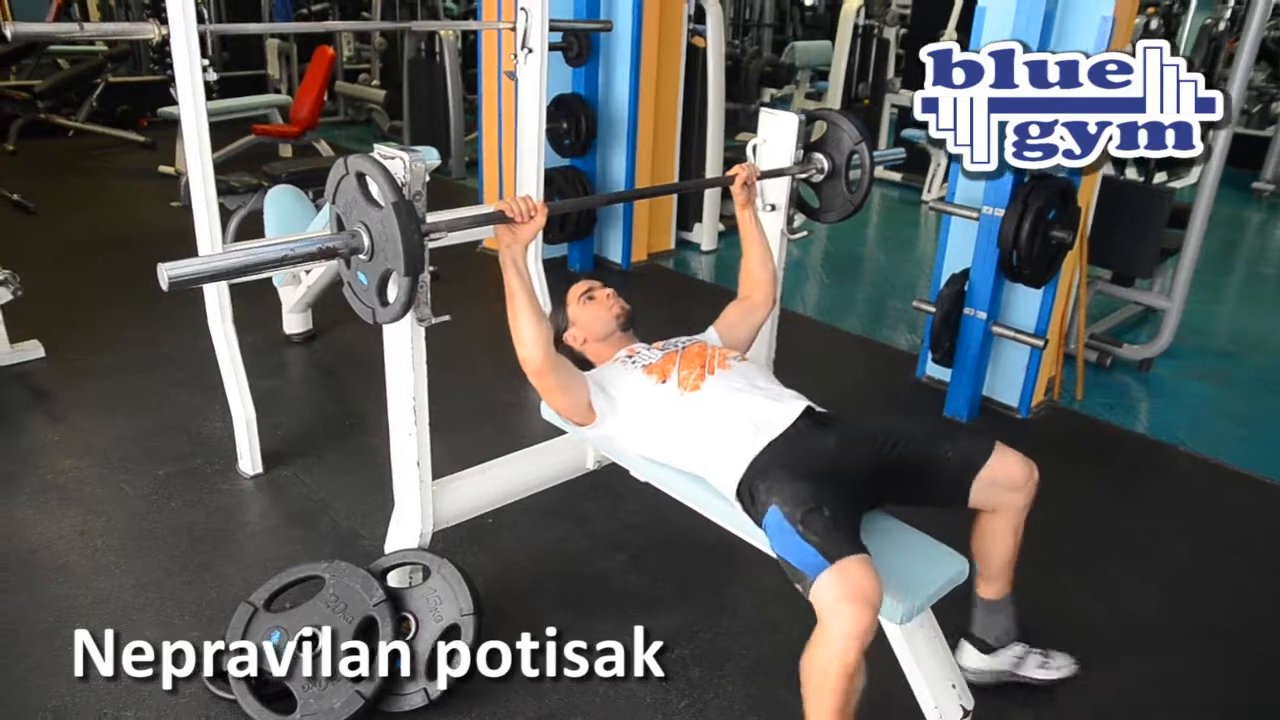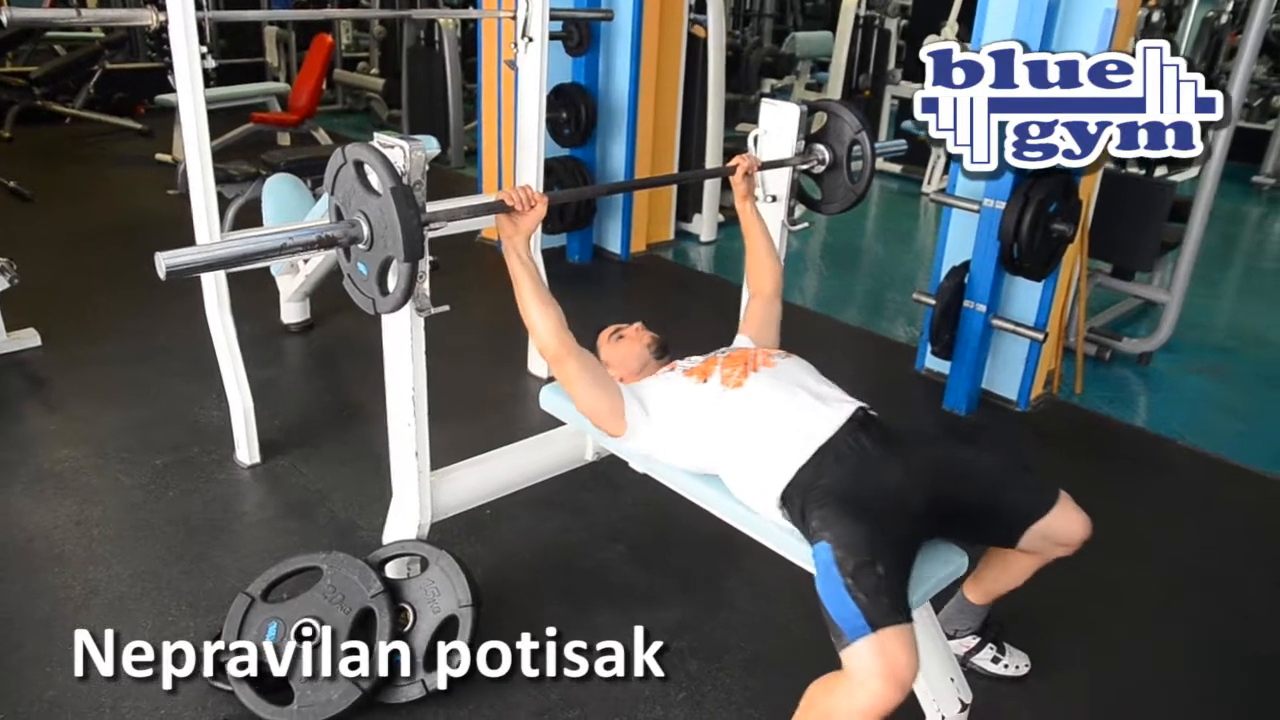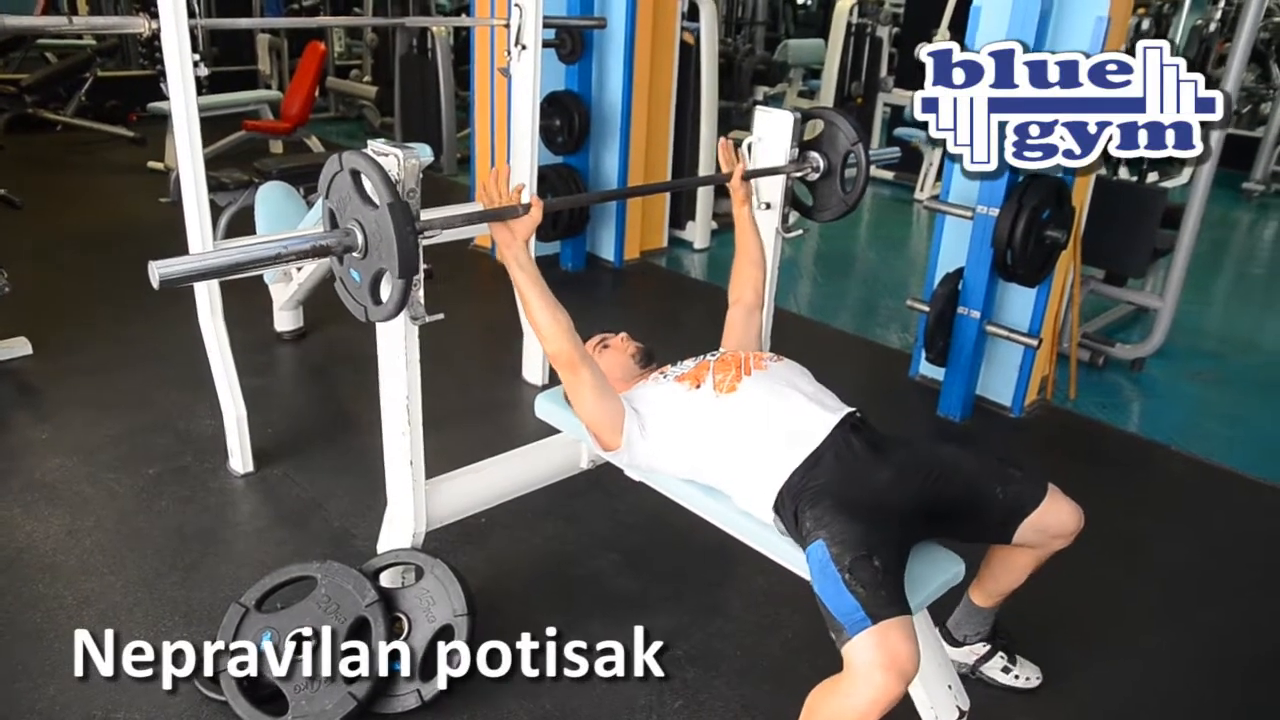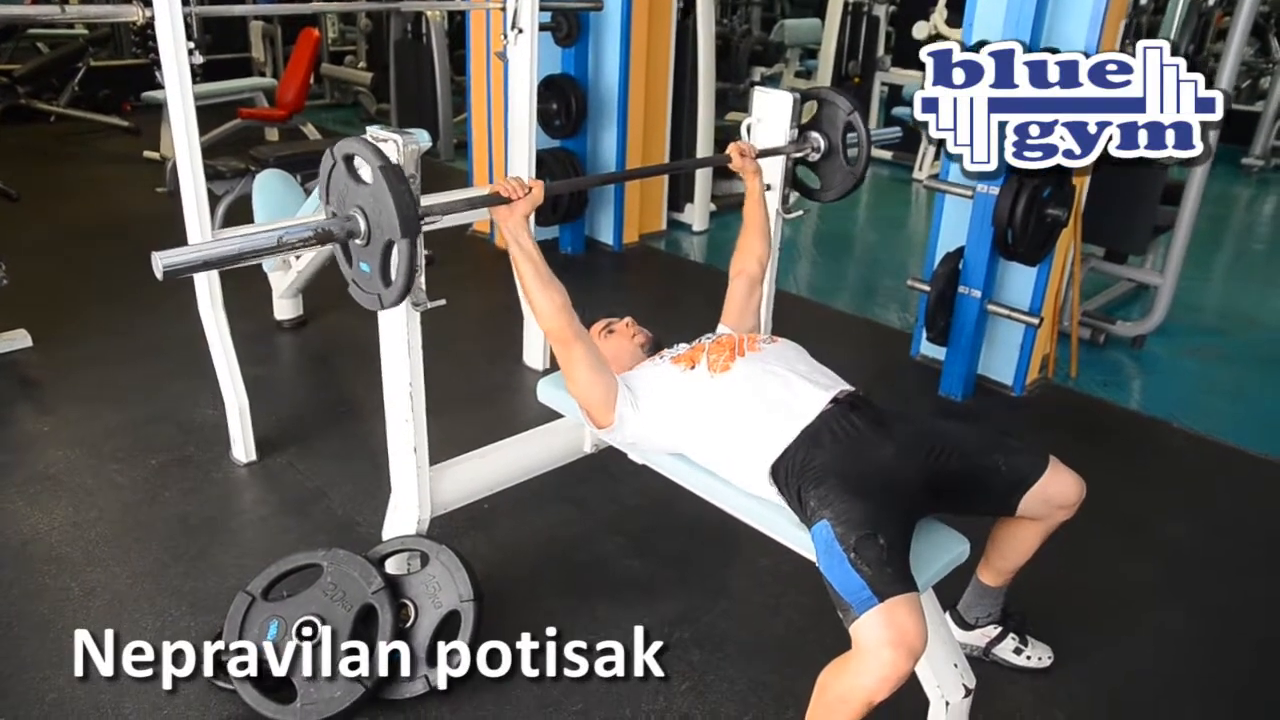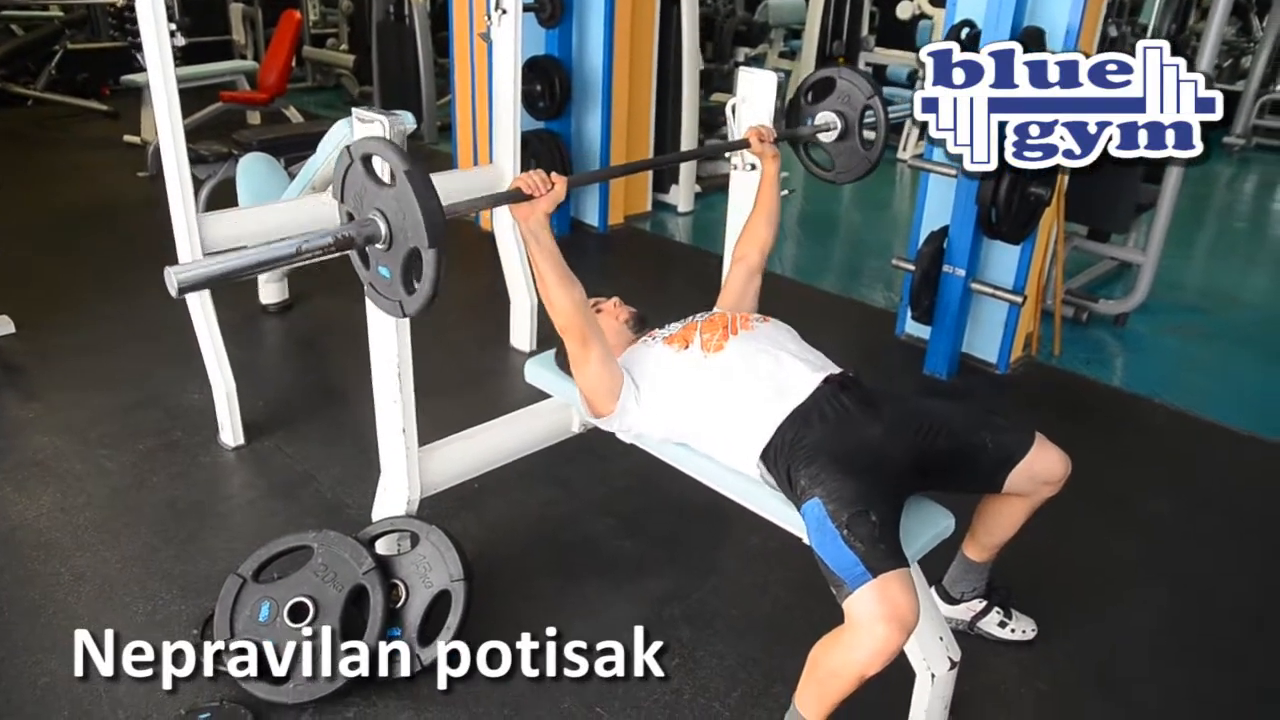
dt=1s
person 1, frame 1
left shoulder: (695, 344)
right shoulder: (600, 397)
left elbow: (759, 296)
right elbow: (539, 363)
left wrist: (745, 207)
right wrist: (511, 251)
left hip: (825, 431)
right hip: (776, 471)
left knee: (1015, 477)
right knee: (853, 606)
left ankle: (989, 643)
person 1, frame 2
left shoulder: (732, 358)
right shoulder: (637, 409)
left elbow: (767, 290)
right elbow: (560, 351)
left wrist: (744, 200)
right wrist: (516, 242)
left hip: (883, 445)
right hip: (823, 483)
left knee: (1066, 528)
left ankle: (958, 626)
person 1, frame 3
left shoulder: (714, 363)
right shoulder: (629, 421)
left elbow: (747, 298)
right elbow: (565, 358)
left wrist: (740, 202)
right wrist: (513, 249)
left hip: (872, 447)
right hip: (814, 488)
left knee: (1058, 520)
right knee: (884, 671)
left ankle: (967, 635)
person 1, frame 4
left shoulder: (717, 344)
right shoulder: (626, 401)
left elbow: (749, 271)
right elbow: (563, 332)
left wrist: (752, 180)
right wrist: (515, 228)
left hip: (874, 423)
right hip: (813, 462)
left knee: (1061, 493)
right knee: (892, 650)
left ankle: (976, 620)
person 1, frame 5
left shoulder: (707, 325)
right shoulder: (621, 390)
left elbow: (750, 259)
right elbow: (573, 332)
left wrist: (769, 165)
right wrist: (533, 224)
left hip: (861, 403)
right hip: (803, 442)
left knee: (1047, 469)
right knee: (884, 624)
left ankle: (961, 594)
